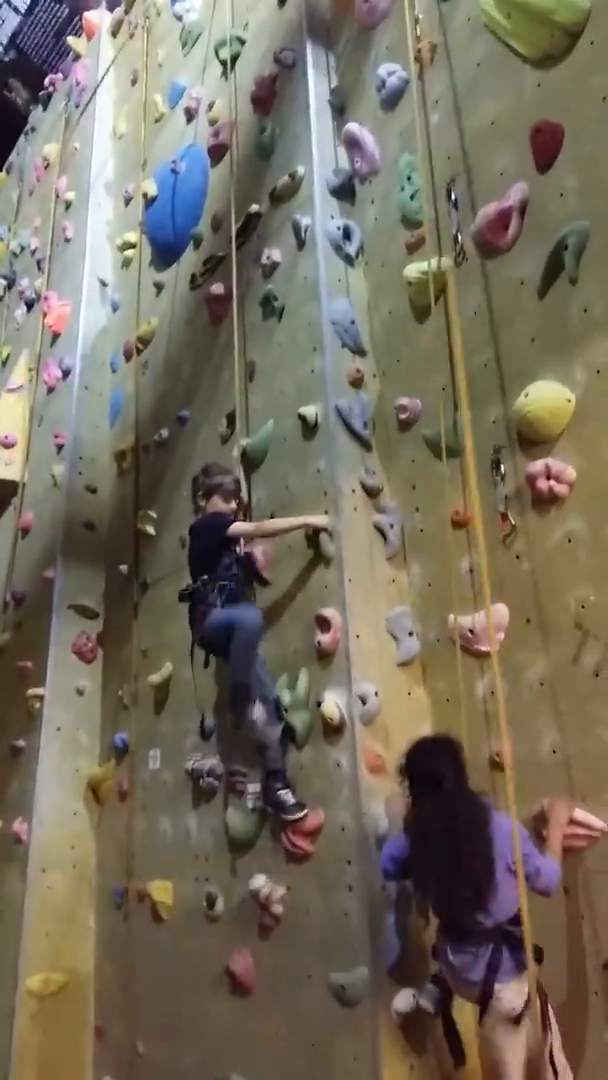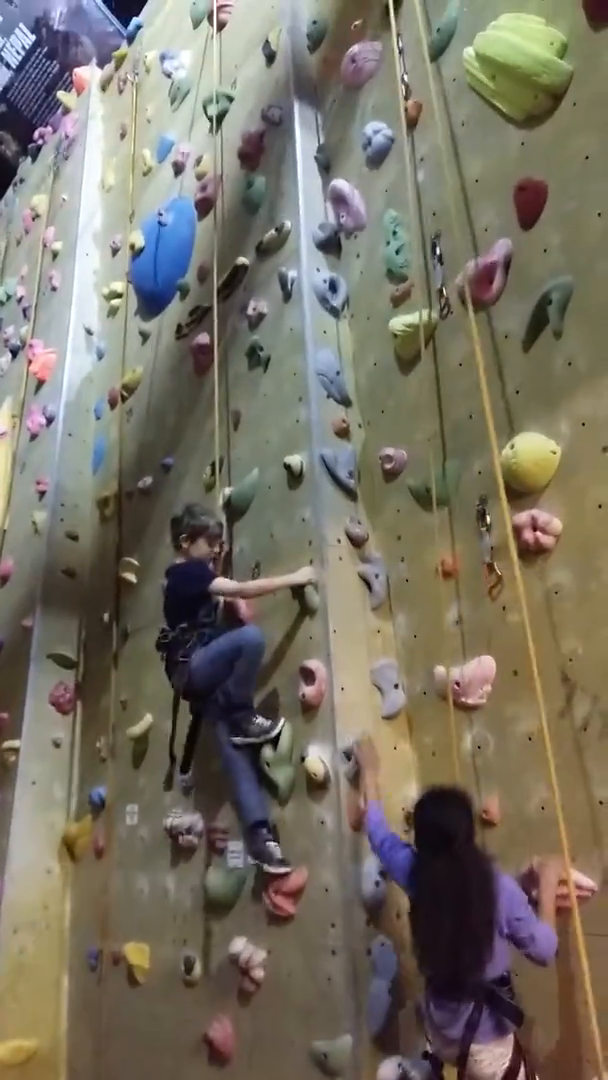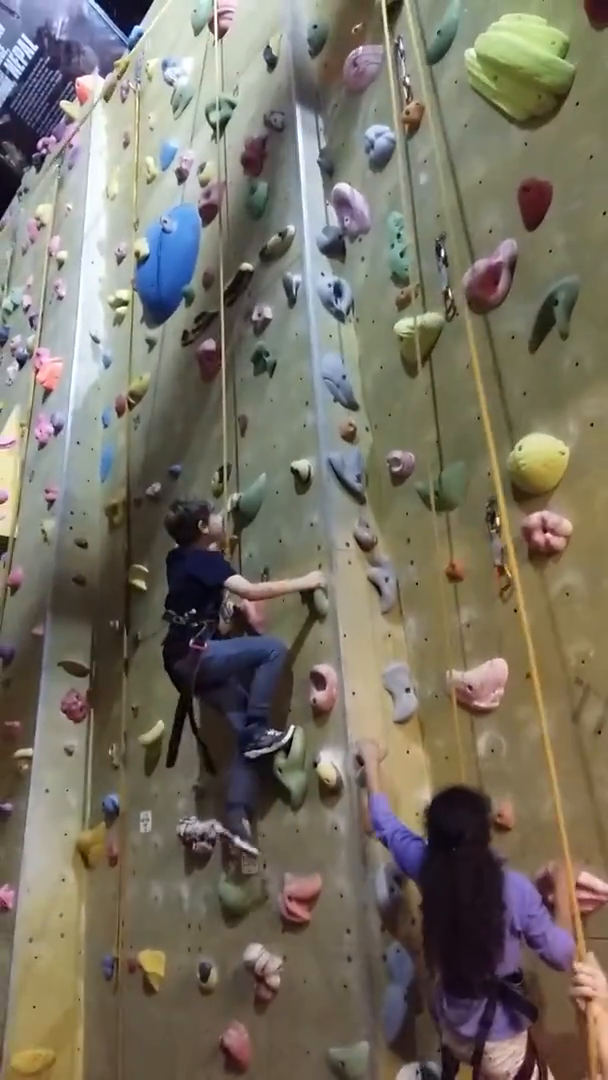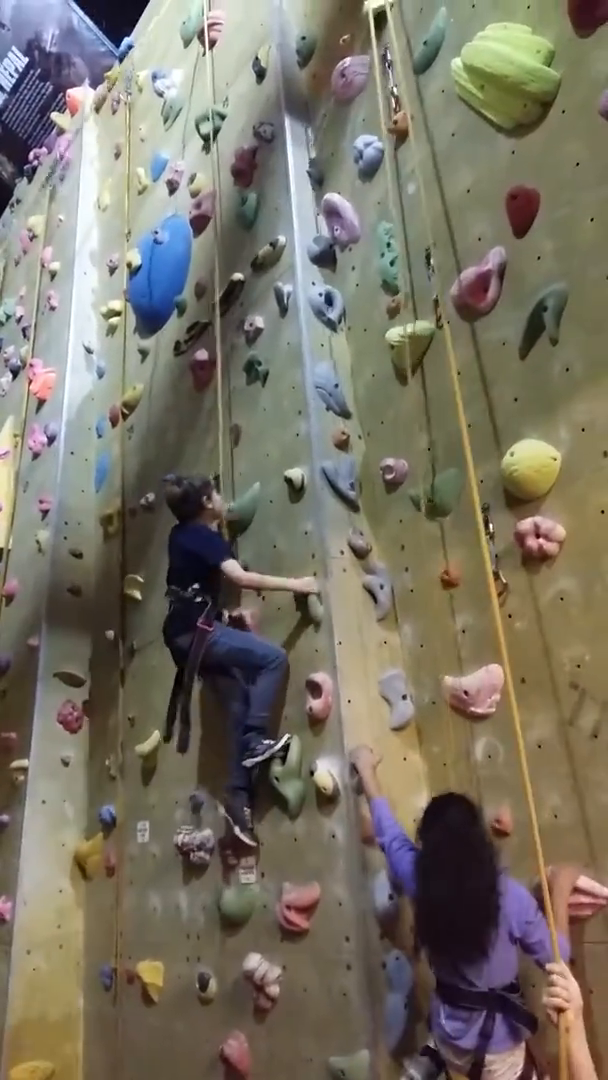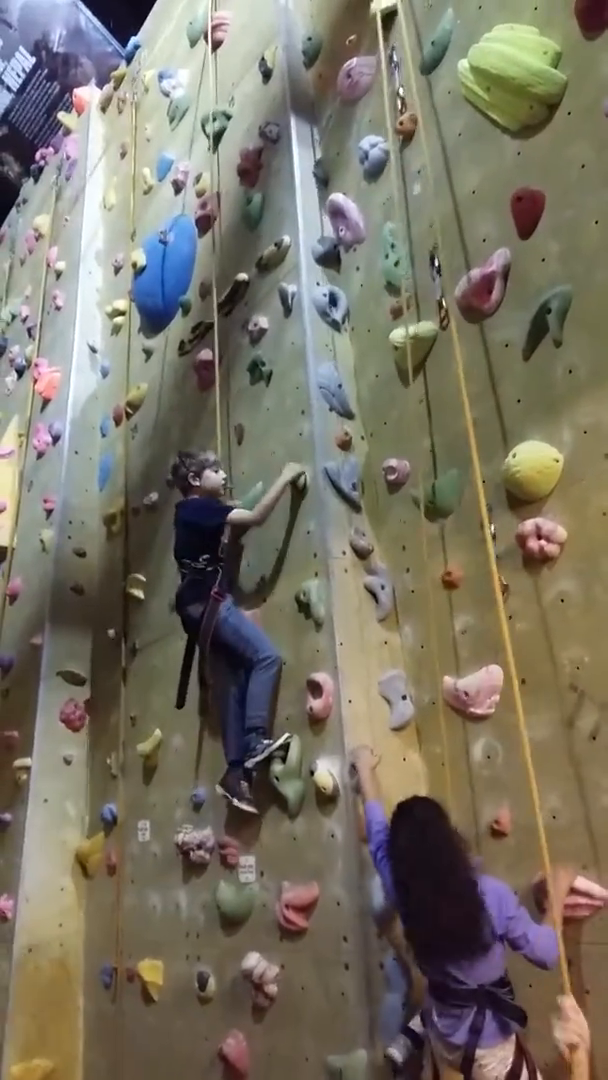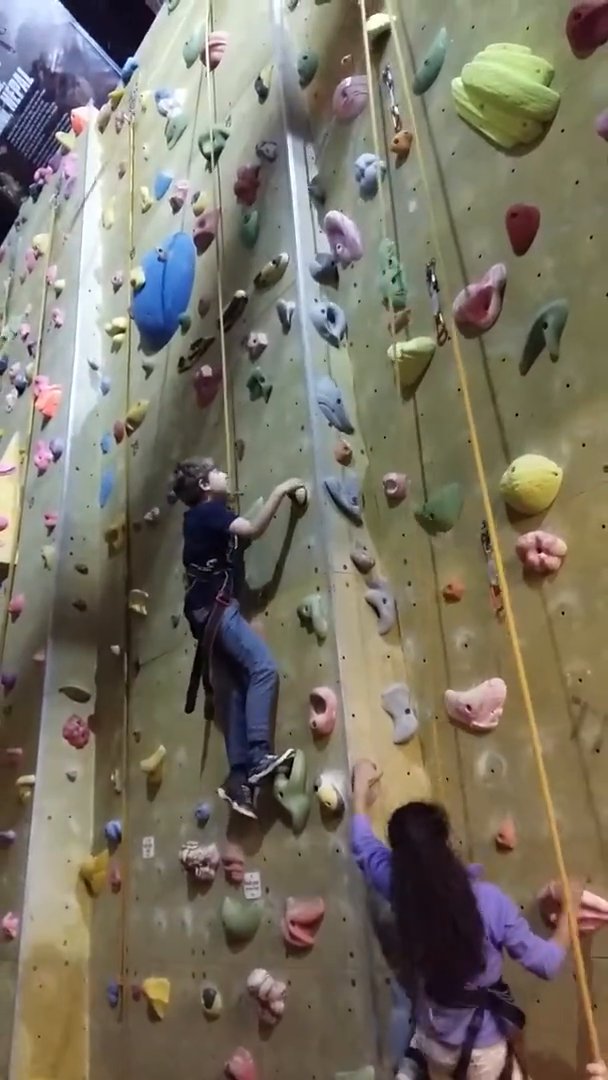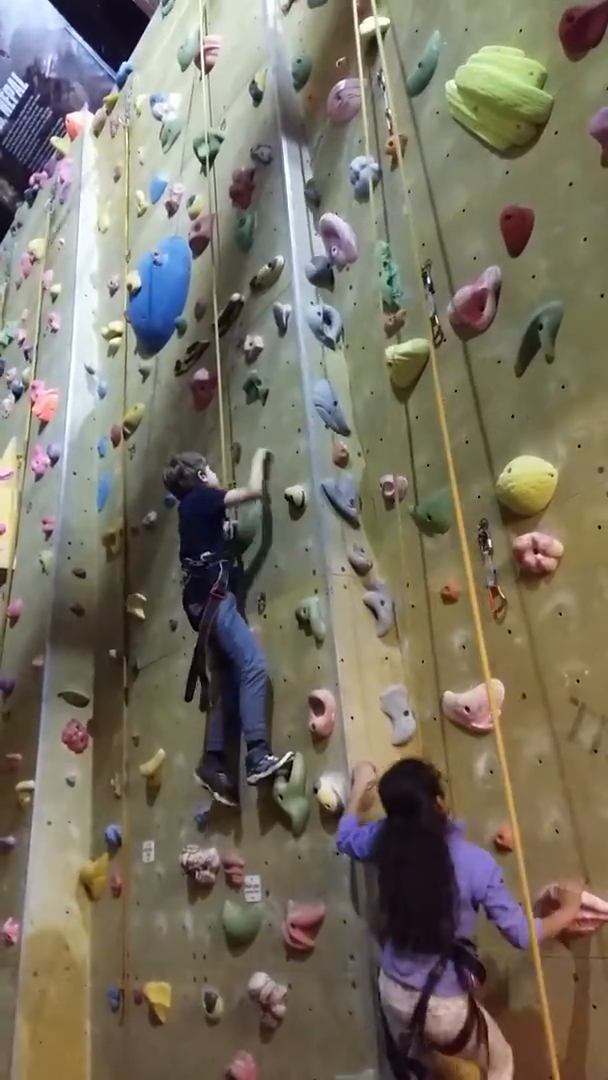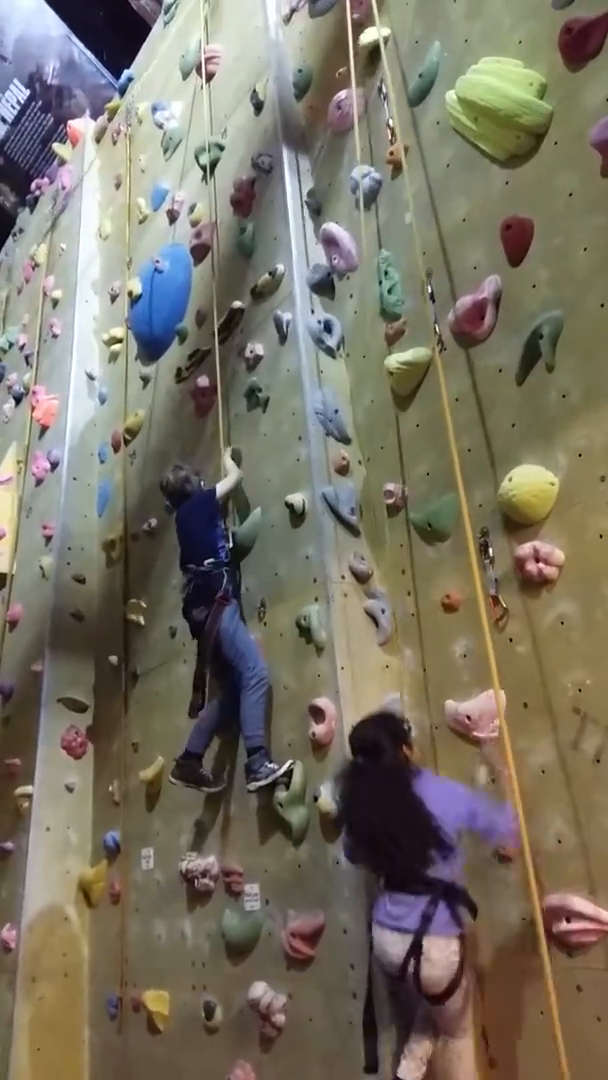
dt=0.4s
person 1, frame 1
left shoulder: (223, 527)
right shoulder: (206, 526)
right elbow: (258, 529)
left wrist: (235, 471)
right wrist: (309, 521)
left hip: (231, 618)
right hip: (211, 617)
left knee: (266, 694)
right knee: (250, 617)
left ankle: (274, 781)
right ankle: (244, 700)
person 1, frame 2
left shoulder: (196, 574)
right shoulder: (187, 573)
right elbow: (240, 590)
right wrist: (293, 578)
left hip: (204, 671)
right hip: (191, 668)
left knee: (234, 748)
right knee: (251, 636)
left ankle: (260, 834)
right ankle: (242, 717)
person 1, frame 3
left shoulder: (181, 558)
right shoulder: (206, 561)
right elbow: (250, 591)
left wrist: (218, 544)
right wrist: (302, 582)
left hip: (190, 658)
right hip: (195, 654)
left knee: (244, 729)
right knee: (273, 649)
left ankle: (237, 815)
right ankle: (257, 729)
person 1, frame 4
left shoulder: (183, 534)
right shoulder: (206, 537)
right elbow: (241, 577)
left wrist: (219, 525)
right wrist: (295, 584)
left hip: (187, 633)
right hip: (198, 631)
left knee: (241, 701)
right knee: (274, 658)
left ankle: (238, 795)
right ankle: (255, 739)
person 1, frame 5
left shoulder: (192, 510)
right shoulder: (201, 508)
right elbow: (254, 517)
left wrist: (224, 508)
right wrist: (284, 478)
left hip: (201, 603)
right hip: (209, 601)
left knee: (237, 679)
right knee: (267, 656)
left ankle: (236, 771)
right ankle: (255, 741)
person 1, frame 6
left shoulder: (202, 515)
right shoulder: (209, 512)
right elbow: (254, 529)
right wrist: (280, 490)
left hip: (210, 606)
right hip: (214, 605)
left knee: (240, 686)
right knee: (264, 668)
left ankle: (238, 775)
right ankle: (258, 758)
person 1, frame 7
left shoulder: (194, 506)
right shoulder: (202, 498)
right elbow: (254, 490)
left wrist: (223, 497)
right wrist: (258, 458)
left hip: (206, 598)
right hip: (212, 596)
left knee: (233, 681)
right knee: (254, 666)
left ankle: (213, 760)
right ankle: (258, 757)
person 1, frame 8
left shoulder: (188, 515)
right shoulder: (199, 503)
right elbow: (235, 476)
right wrist: (227, 457)
left hip: (203, 606)
right hip: (216, 603)
left knee: (230, 688)
right knee: (255, 673)
left ankle: (189, 760)
right ankle: (257, 764)
person 2, frame 1
left shoulder: (416, 839)
right shoulder: (501, 828)
left elbow: (388, 863)
right elbow: (547, 880)
right wrist: (556, 823)
left hip: (457, 974)
right hip: (505, 978)
person 2, frame 2
left shoulder: (415, 875)
right shoulder: (500, 888)
left elbow: (377, 830)
right elbow: (544, 951)
left wrist: (368, 772)
right wrist: (548, 886)
left hip: (440, 1032)
right hip: (487, 1044)
person 2, frame 3
left shoulder: (427, 871)
right shoulder: (515, 888)
left elbow: (386, 825)
right elbow: (559, 954)
left wrist: (370, 763)
right wrist: (563, 891)
left hip: (453, 1029)
right hip: (500, 1041)
person 2, frame 4
left shoulder: (419, 884)
right shoulder: (511, 896)
left elbow: (388, 832)
right elbow: (554, 957)
left wrist: (366, 769)
right wrist: (560, 894)
left hip: (448, 1041)
right hip: (498, 1052)
person 2, frame 5
left shoulder: (400, 889)
right shoulder: (492, 894)
left elbow: (378, 831)
right elbow: (545, 953)
left wrist: (364, 770)
right wrist: (558, 892)
left hip: (442, 1040)
right hip: (489, 1048)
left ankle: (411, 1041)
person 2, frame 6
left shoulder: (399, 886)
right shoulder: (489, 901)
left elbow: (361, 842)
right elbow: (545, 963)
left wrist: (361, 784)
right wrist: (570, 912)
left hip: (434, 1044)
right hip: (483, 1053)
person 2, frame 7
left shoulder: (386, 842)
right shoulder: (475, 862)
left elbow: (345, 837)
right elbow: (521, 933)
left wrist: (360, 787)
right wrist: (568, 910)
left hip: (392, 991)
right hip: (443, 1005)
person 2, frame 8
left shoulder: (365, 803)
right shoulder: (444, 794)
right elbow: (505, 829)
left hip: (386, 937)
right hip: (435, 944)
left knee: (431, 1013)
right knee: (457, 1033)
